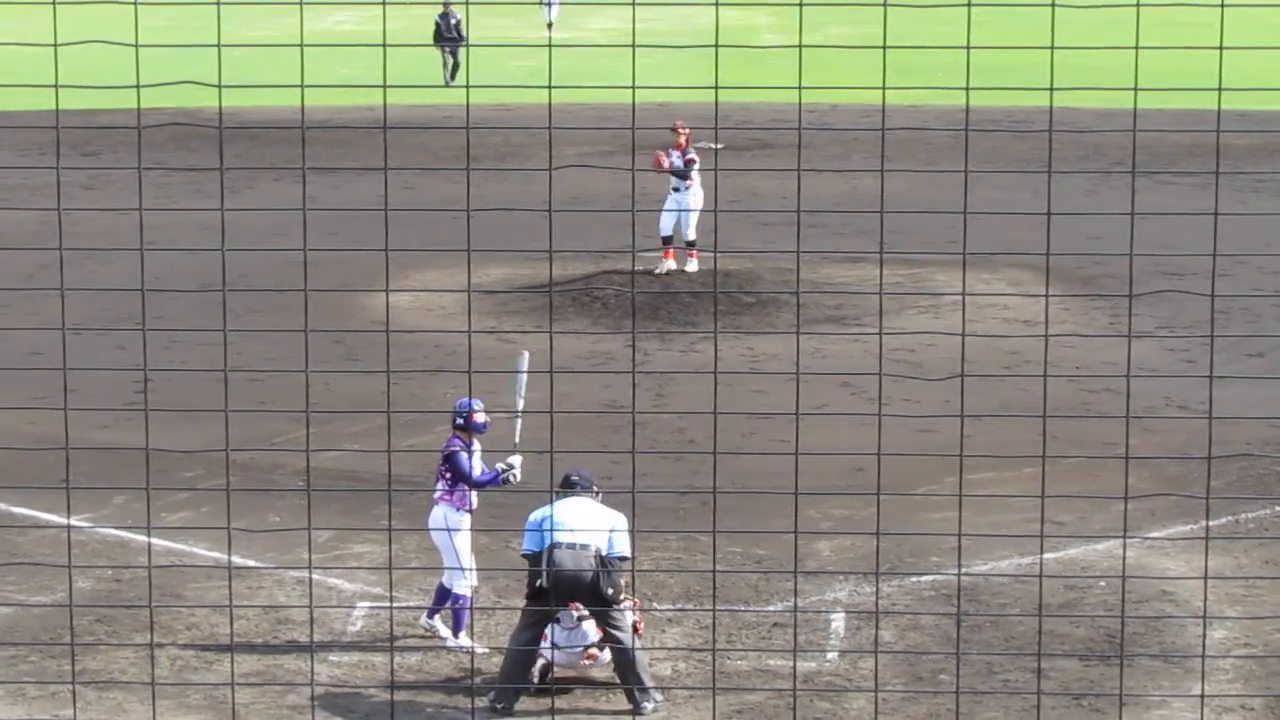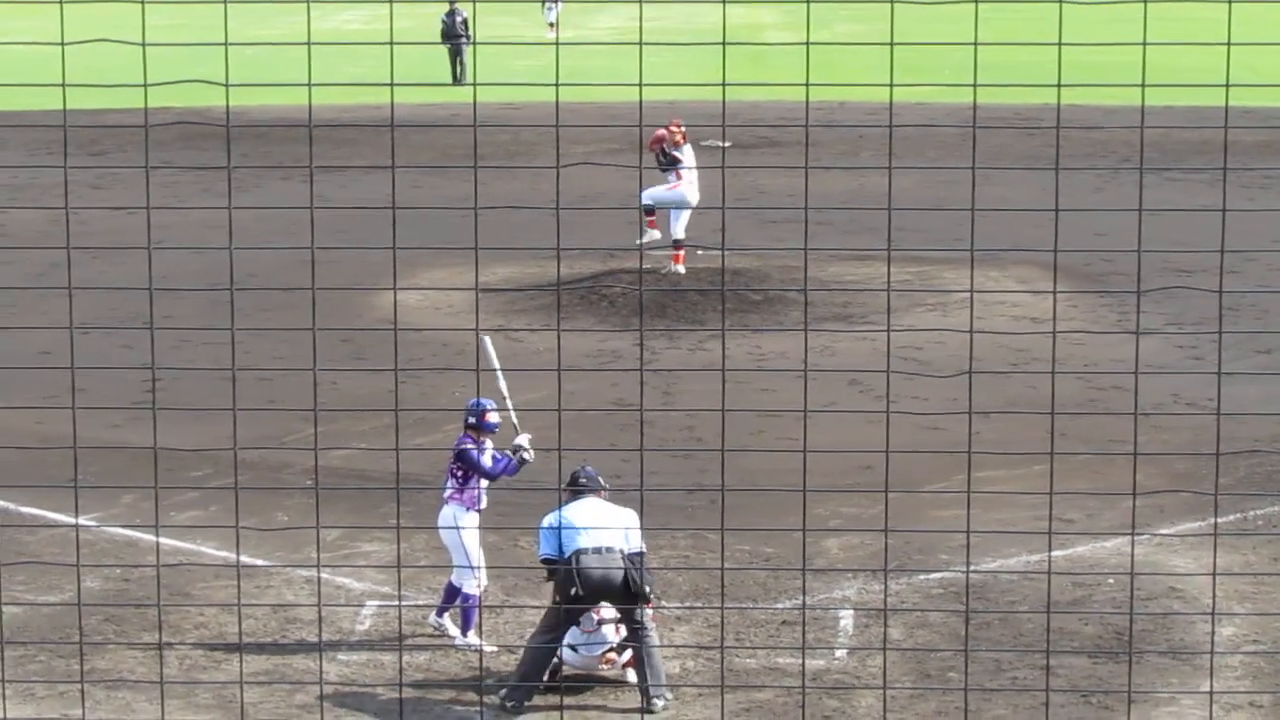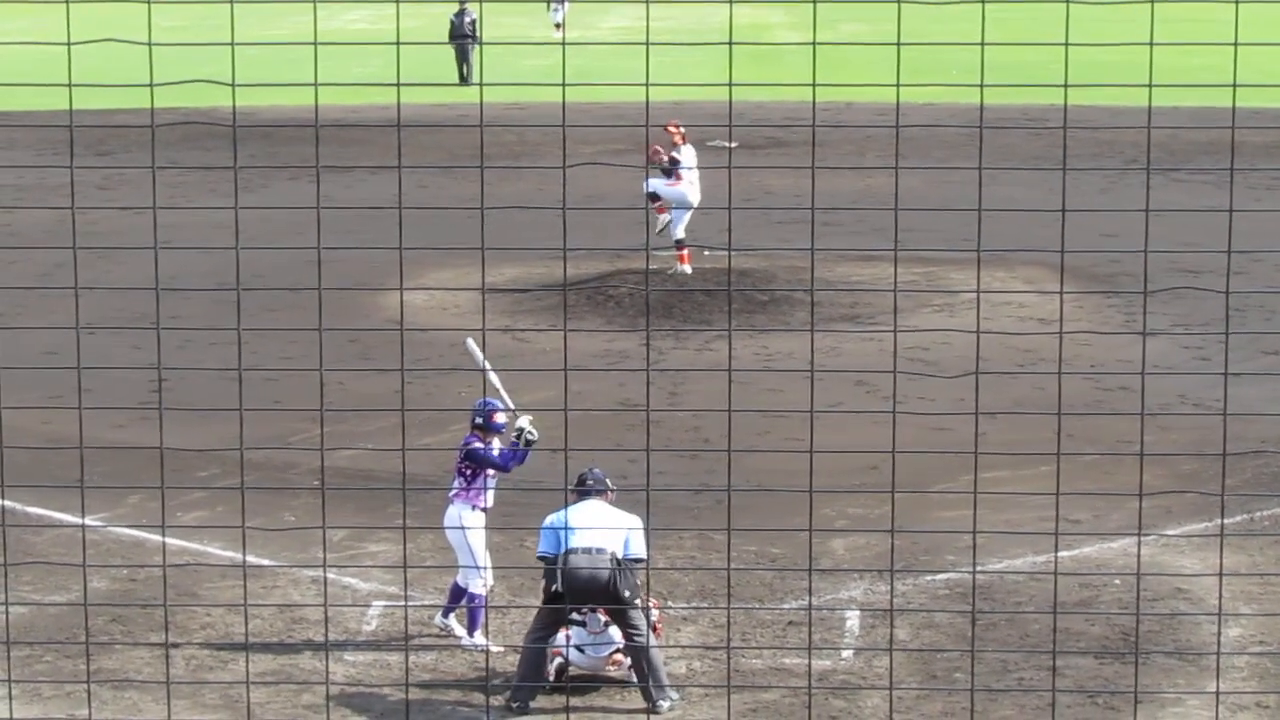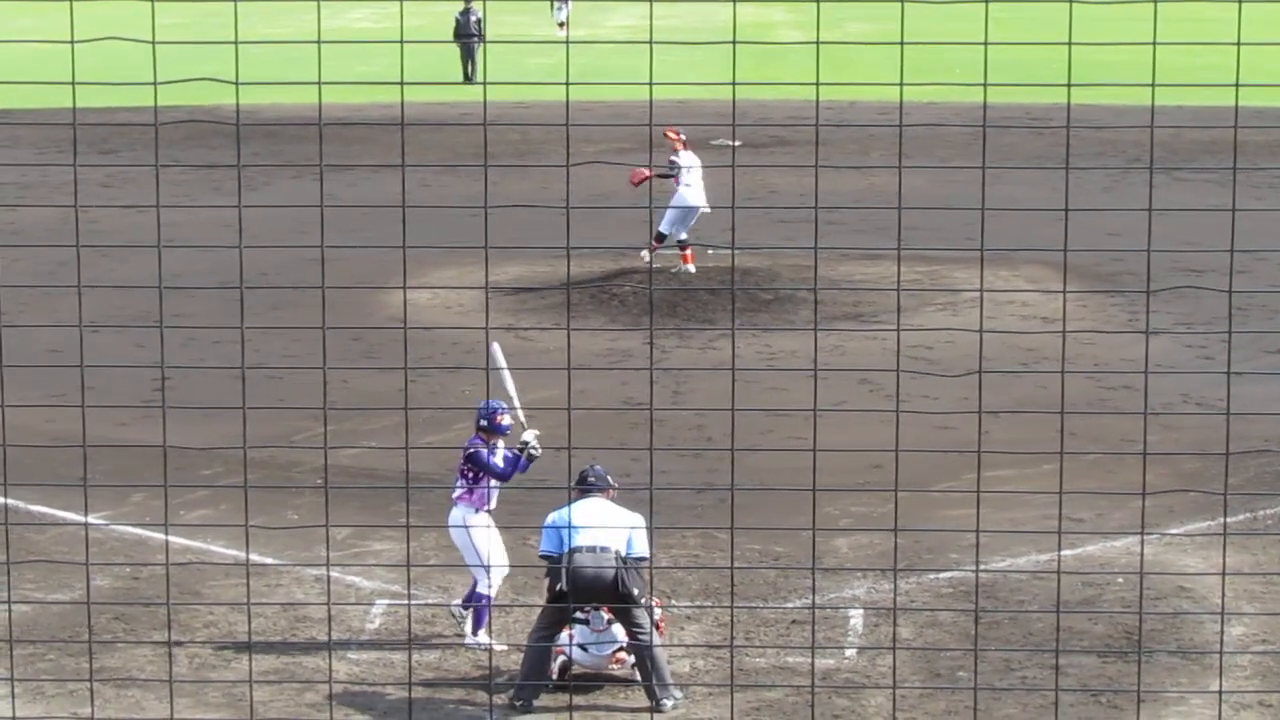
dt=0.5s
person 1, frame 1
left shoulder: (471, 446)
right shoulder: (455, 449)
left elbow: (484, 477)
right elbow: (474, 482)
left wrist: (505, 476)
right wrist: (504, 467)
left hip: (458, 517)
right hip: (449, 517)
left knee: (456, 573)
right knee: (465, 578)
left ankle: (431, 618)
right ankle: (457, 637)
person 1, frame 2
left shoulder: (484, 445)
right shoulder: (465, 448)
left elbow: (507, 469)
right elbow: (492, 474)
left wrist: (521, 458)
right wrist: (513, 450)
left hip: (466, 517)
right hip: (458, 517)
left knee: (464, 572)
right knee: (475, 577)
left ankle: (440, 617)
right ankle: (466, 636)
person 1, frame 3
left shoulder: (491, 443)
right shoulder: (473, 447)
left elbow: (516, 460)
right elbow: (505, 465)
left wrist: (527, 442)
right wrist: (518, 435)
left hip: (473, 515)
right hip: (464, 516)
left knee: (469, 572)
right knee: (481, 577)
left ankle: (446, 617)
right ankle: (472, 636)
person 1, frame 4
left shoulder: (496, 446)
right shoulder: (476, 450)
left elbow: (518, 468)
right elbow: (503, 475)
left wrist: (529, 455)
right wrist: (521, 447)
left hip: (480, 516)
right hip: (467, 519)
left knee: (498, 568)
right knee: (490, 577)
left ankle: (463, 607)
right ankle: (476, 635)
person 2, frame 1
left shoulder: (541, 513)
right shoulder: (612, 514)
left elbow: (533, 558)
right elbow: (617, 561)
left wrist: (535, 593)
right wrist: (614, 592)
left hip: (554, 565)
right hip: (593, 567)
left knee: (526, 632)
right knee: (621, 632)
left ankle: (503, 699)
right ankle: (644, 698)
person 2, frame 2
left shoulder: (554, 518)
right shoulder: (625, 513)
left elbow: (552, 563)
right elbow: (636, 556)
left wrist: (561, 593)
right wrist: (639, 587)
left hip: (580, 572)
right hip: (620, 571)
left knee: (547, 634)
right knee: (643, 630)
left ankle: (515, 697)
right ankle: (655, 696)
person 2, frame 3
left shoulder: (556, 517)
right shoulder: (628, 518)
left elbow: (548, 560)
right elbow: (634, 564)
right wrist: (634, 593)
left hip: (569, 570)
right hip: (610, 572)
left knee: (539, 634)
right knee: (639, 634)
left ankle: (520, 698)
right ankle: (660, 697)
person 2, frame 4
left shoulder: (558, 516)
right shoulder: (630, 516)
left elbow: (552, 560)
right elbow: (637, 562)
left wrist: (563, 588)
right wrist: (632, 592)
left hip: (574, 569)
right hip: (613, 570)
left knee: (543, 632)
right knee: (643, 631)
left ankle: (523, 697)
right ankle: (663, 696)
